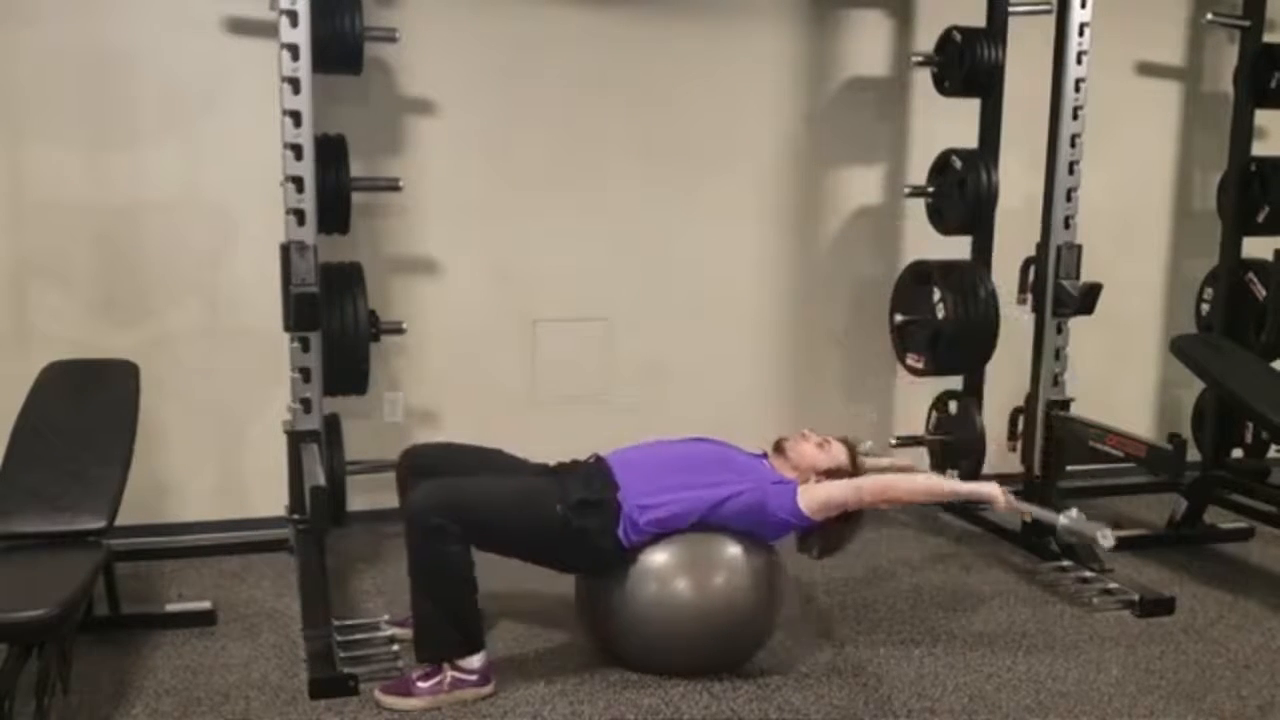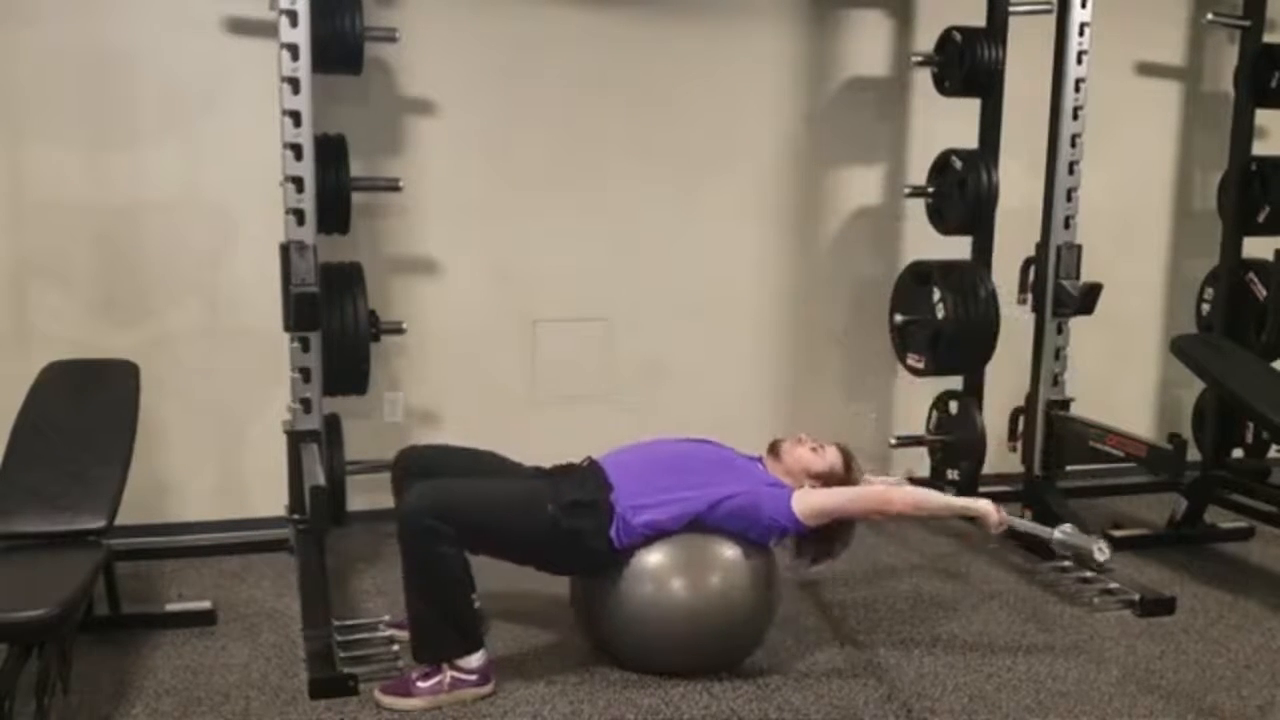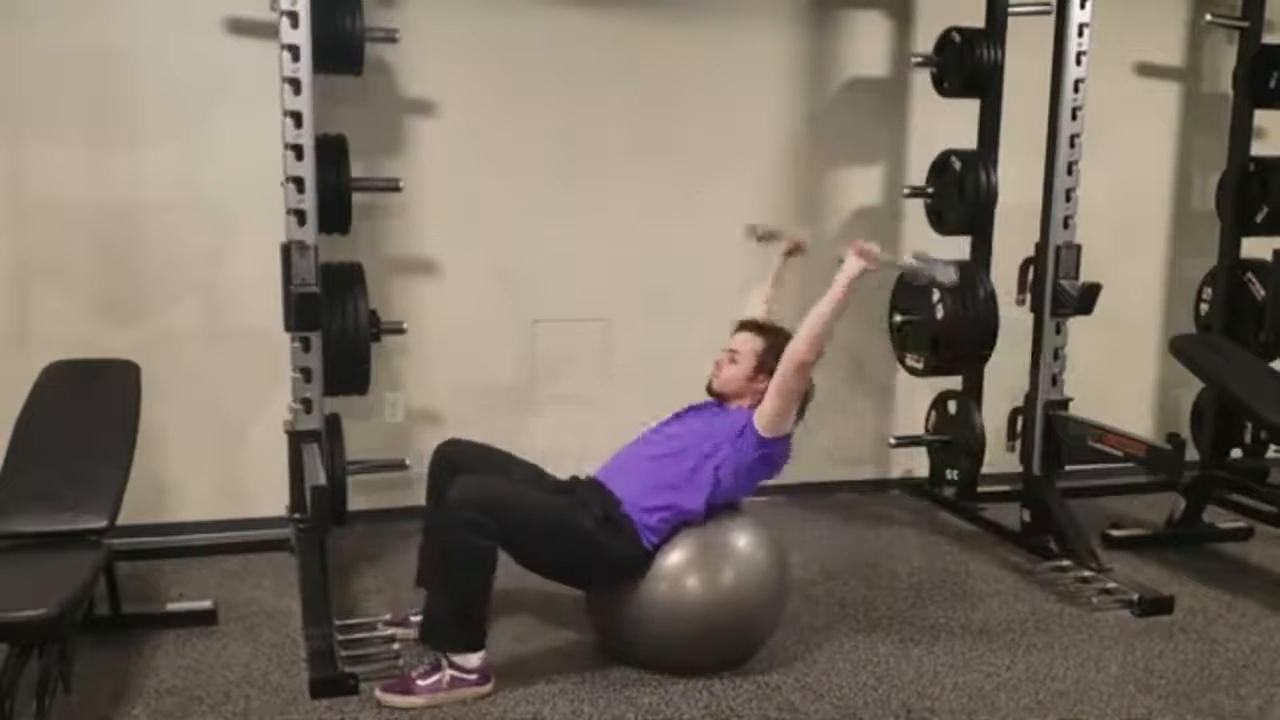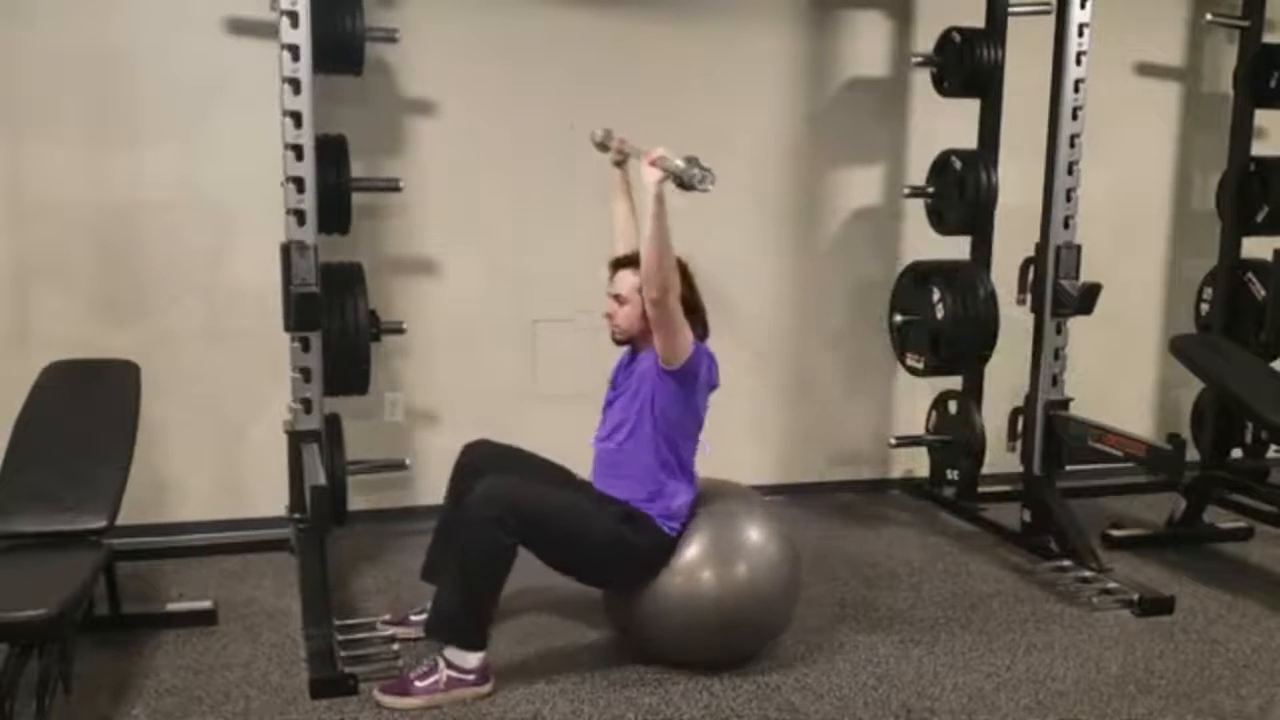
dt=0.7s
person 1, frame 1
left shoulder: (785, 501)
right shoulder: (760, 469)
left elbow: (879, 490)
left wrist: (978, 488)
right wrist: (884, 456)
left hip: (591, 521)
right hip: (582, 481)
left knee: (432, 507)
right knee: (422, 464)
left ankle: (460, 664)
right ankle: (446, 609)
person 1, frame 2
left shoulder: (776, 503)
right shoulder: (754, 472)
left elbow: (875, 499)
left wrist: (971, 504)
left hip: (583, 522)
right hip: (575, 483)
left knee: (424, 509)
right knee: (415, 466)
left ankle: (459, 663)
right ankle: (449, 611)
person 1, frame 3
left shoulder: (762, 434)
right shoulder: (720, 410)
left elbow: (798, 361)
right elbow: (754, 329)
left wrist: (846, 276)
right wrist: (778, 261)
left hip: (613, 539)
right hip: (586, 500)
left knee: (472, 500)
right knee: (457, 458)
left ankle: (462, 663)
right ankle: (443, 611)
person 1, frame 4
left shoulder: (683, 364)
right shoulder: (641, 352)
left elbow: (661, 289)
right elbow: (632, 252)
left wrist: (658, 192)
right wrist: (620, 174)
left hip: (636, 537)
right hip: (603, 506)
left knee: (494, 499)
right knee: (482, 458)
left ankle: (462, 663)
right ankle: (445, 604)
